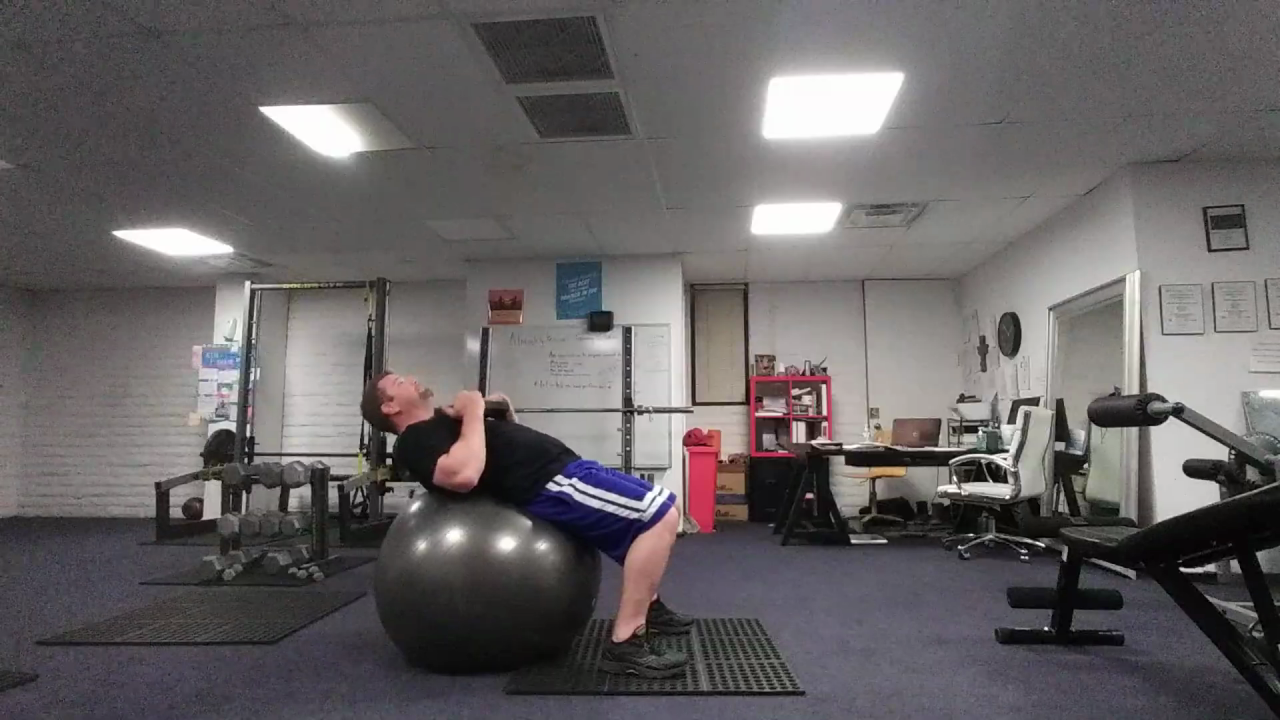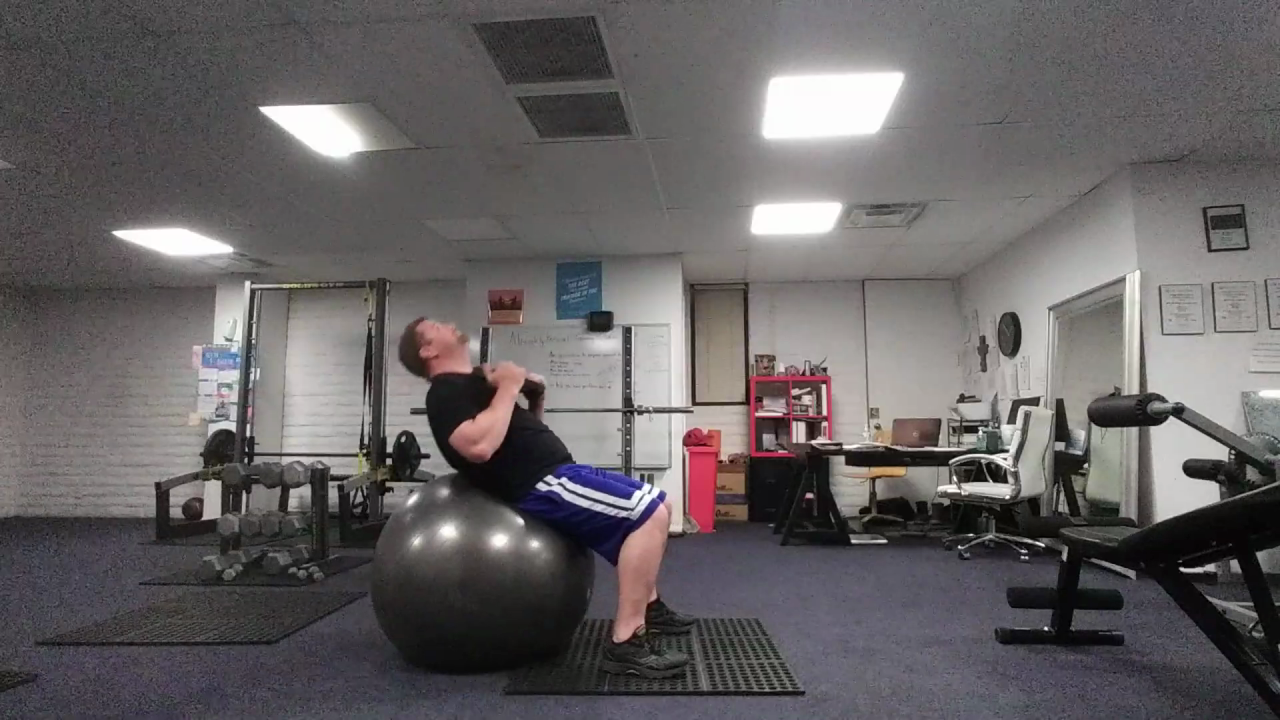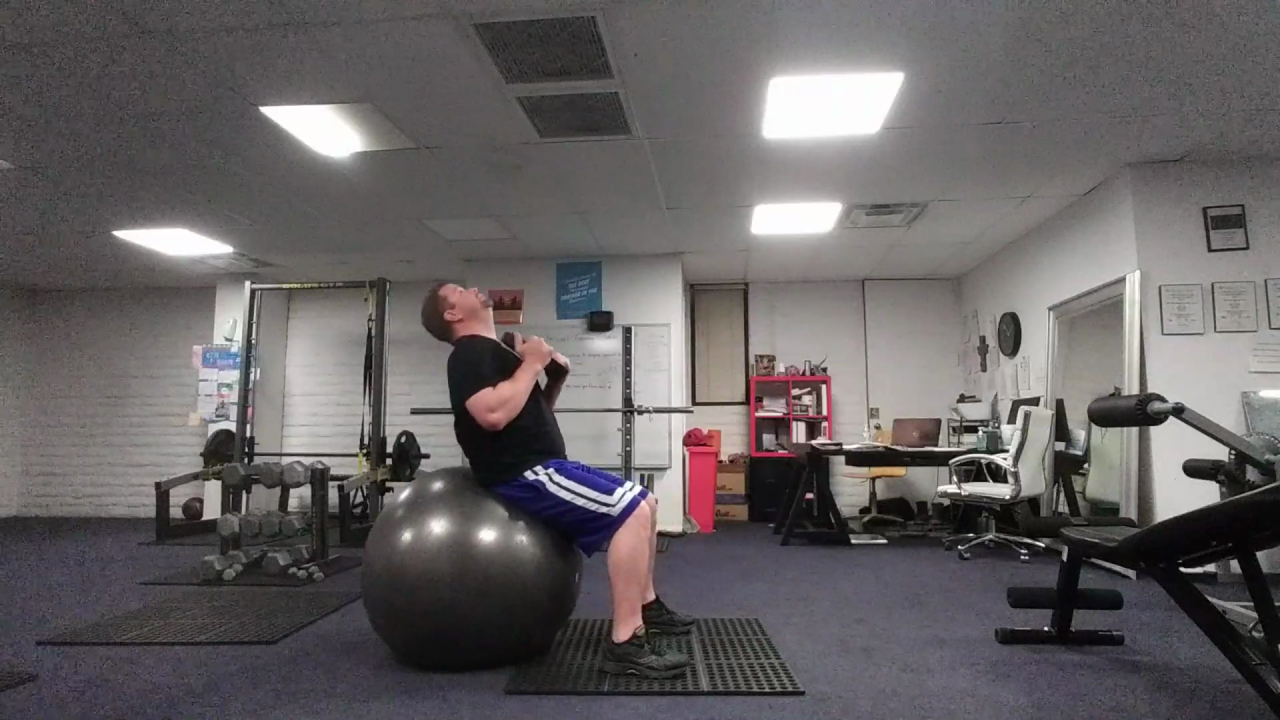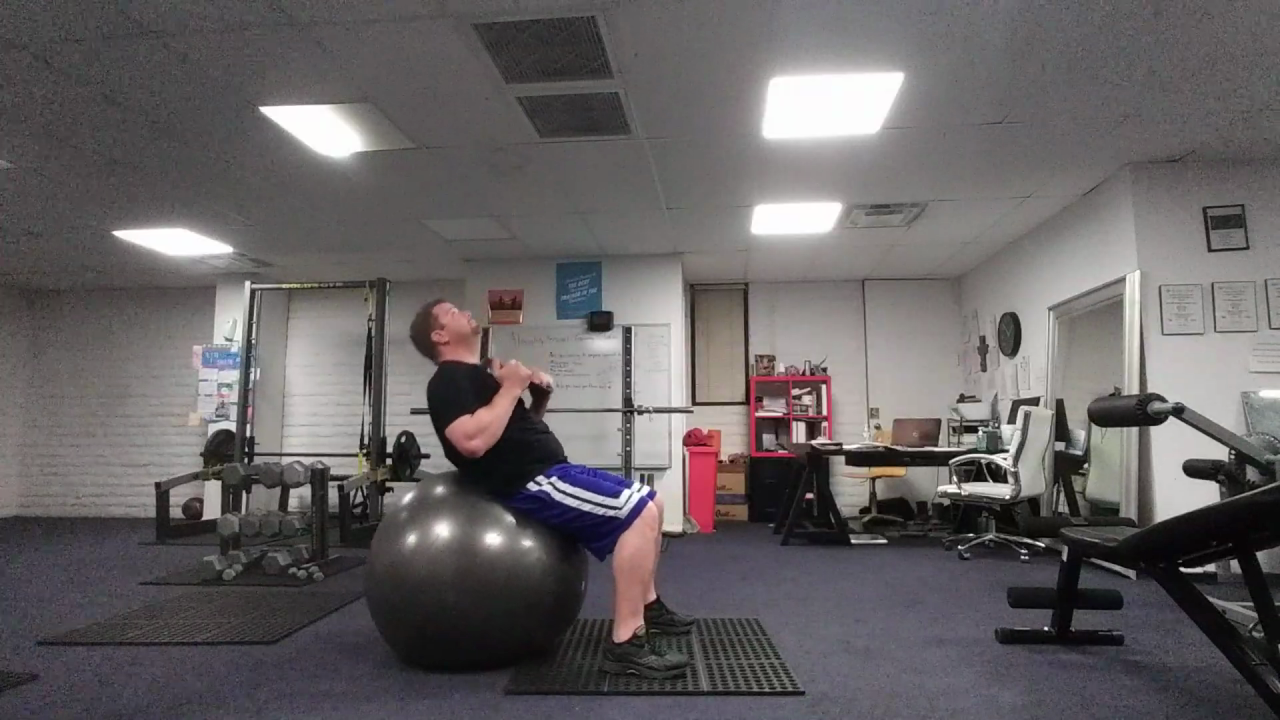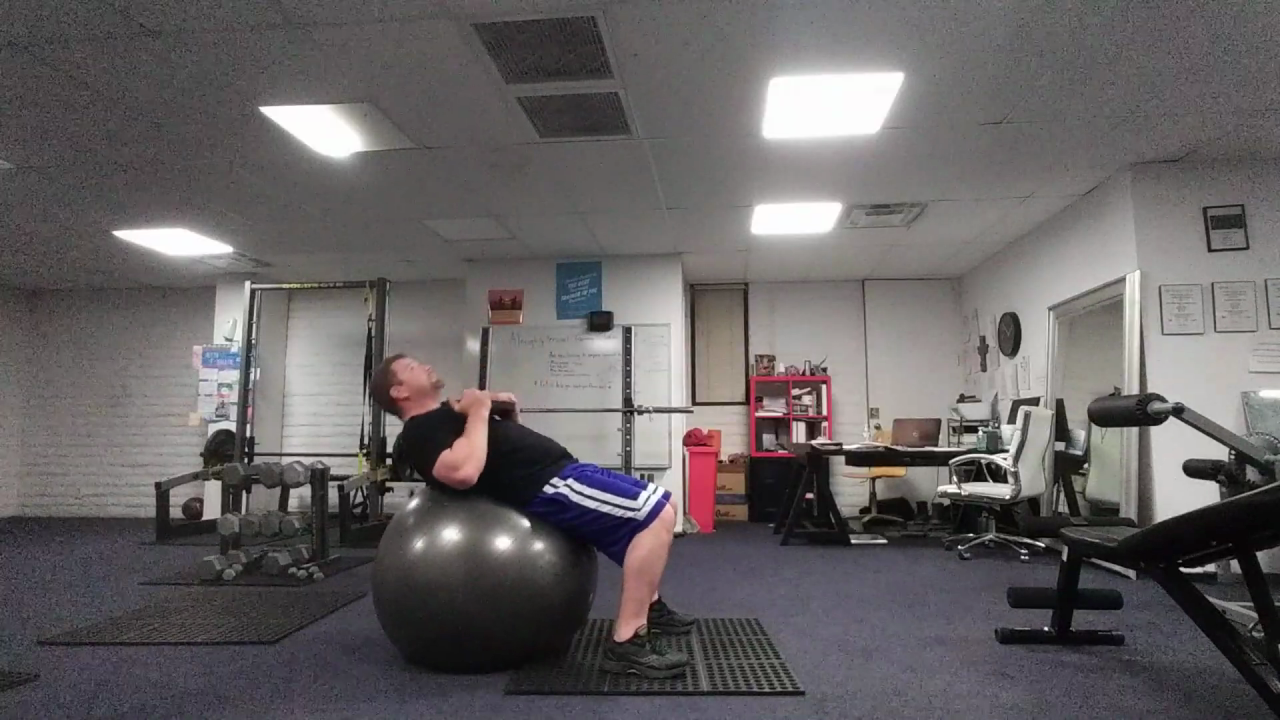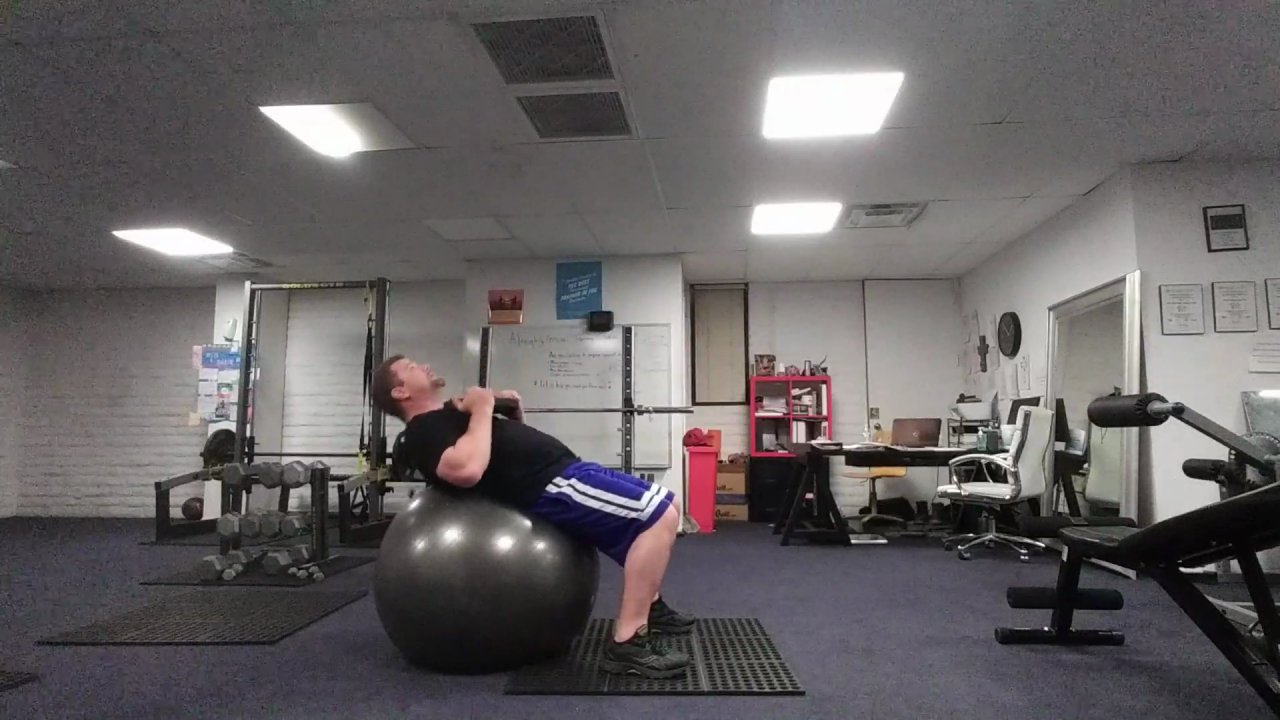
dt=0.5s
person 1, frame 1
left shoulder: (436, 428)
right shoulder: (416, 441)
right elbow: (465, 474)
left wrist: (505, 415)
right wrist: (473, 413)
left hip: (560, 472)
right hip: (551, 485)
left knee: (653, 510)
right knee: (662, 515)
left ankle: (647, 608)
right ankle: (625, 644)
person 1, frame 2
left shoulder: (470, 383)
right shoulder: (447, 392)
right elbow: (479, 446)
left wrist: (535, 398)
right wrist: (508, 388)
left hip: (553, 474)
right hip: (542, 486)
left knee: (649, 509)
right knee: (651, 513)
left ankle: (648, 607)
right ankle: (627, 644)
person 1, frame 3
left shoulder: (490, 352)
right shoulder: (471, 353)
right elbow: (493, 414)
left wrist: (555, 378)
right wrist: (532, 365)
left hip: (542, 466)
right hip: (525, 475)
left knee: (643, 504)
right knee: (632, 512)
left ankle: (647, 606)
right ankle: (627, 644)
person 1, frame 4
left shoulder: (473, 376)
right shoulder: (450, 381)
right elbow: (473, 441)
left wrist: (539, 398)
right wrist: (511, 388)
left hip: (546, 472)
right hip: (531, 485)
left knee: (646, 505)
right knee: (641, 513)
left ankle: (648, 607)
right ankle: (627, 644)
person 1, frame 5
left shoulder: (442, 418)
right shoulder: (419, 433)
right elbow: (464, 472)
left wrist: (507, 413)
right wrist: (478, 411)
left hip: (559, 471)
right hip: (549, 485)
left knee: (654, 508)
right knee: (659, 514)
left ankle: (648, 607)
right ankle: (627, 644)
person 1, frame 6
left shoulder: (445, 418)
right shoulder: (422, 433)
right elbow: (469, 469)
left wrist: (515, 414)
right wrist: (482, 408)
left hip: (562, 472)
right hip: (552, 485)
left knee: (656, 510)
right knee: (661, 514)
left ankle: (649, 607)
right ankle: (628, 644)
